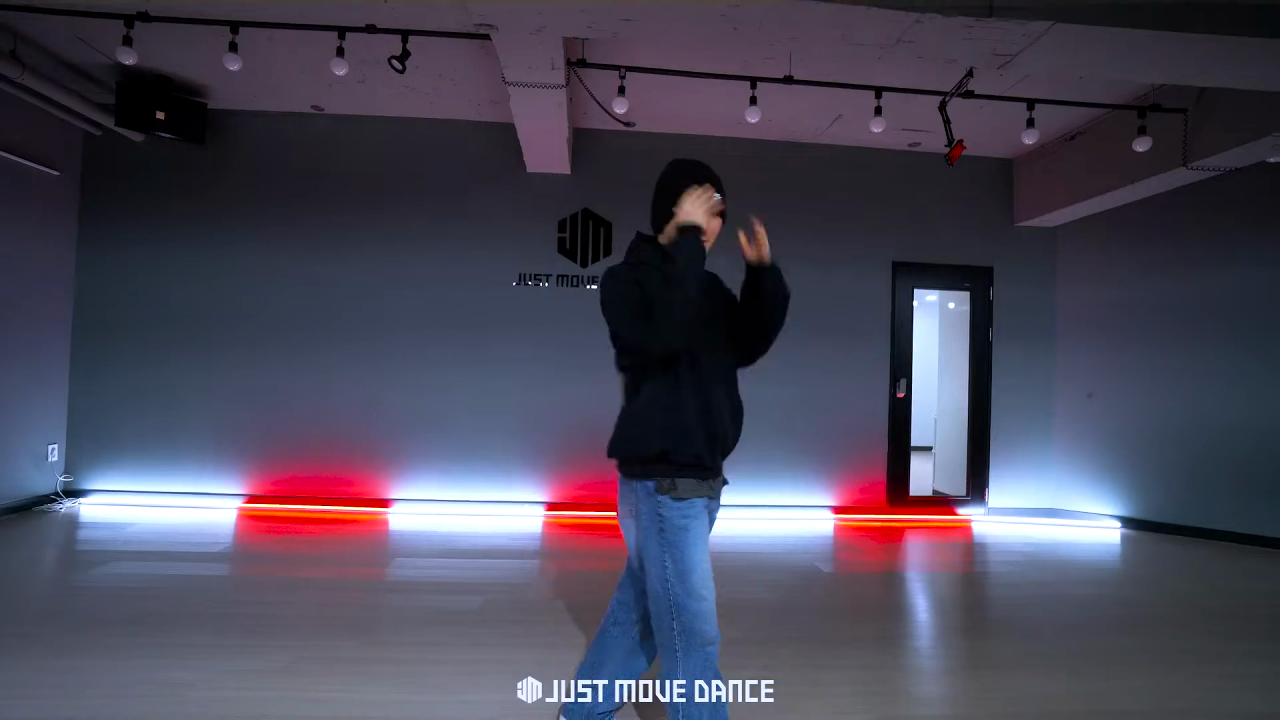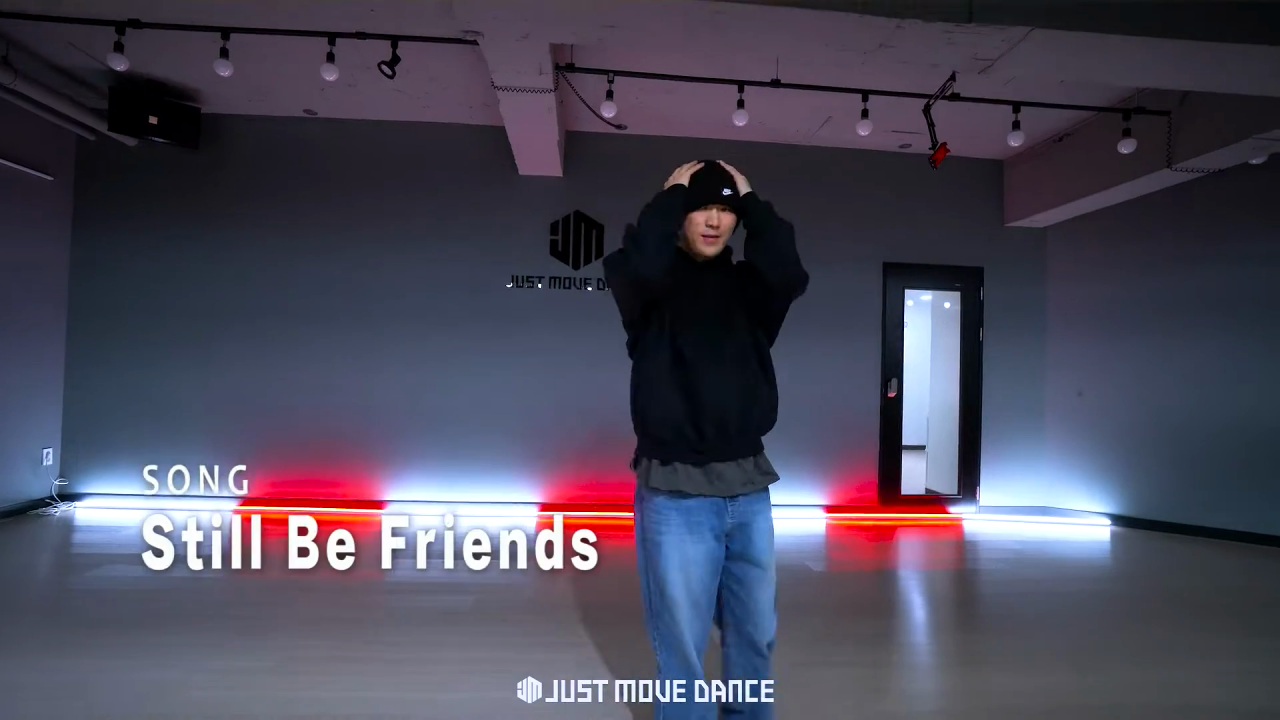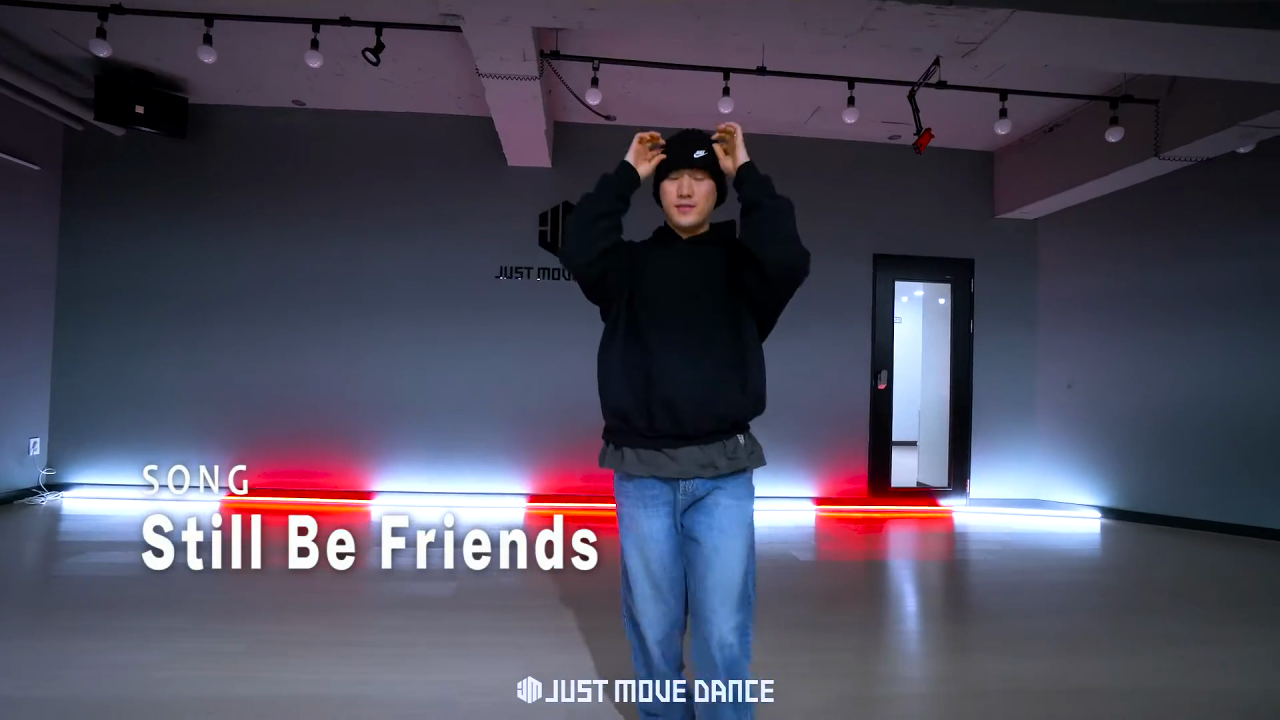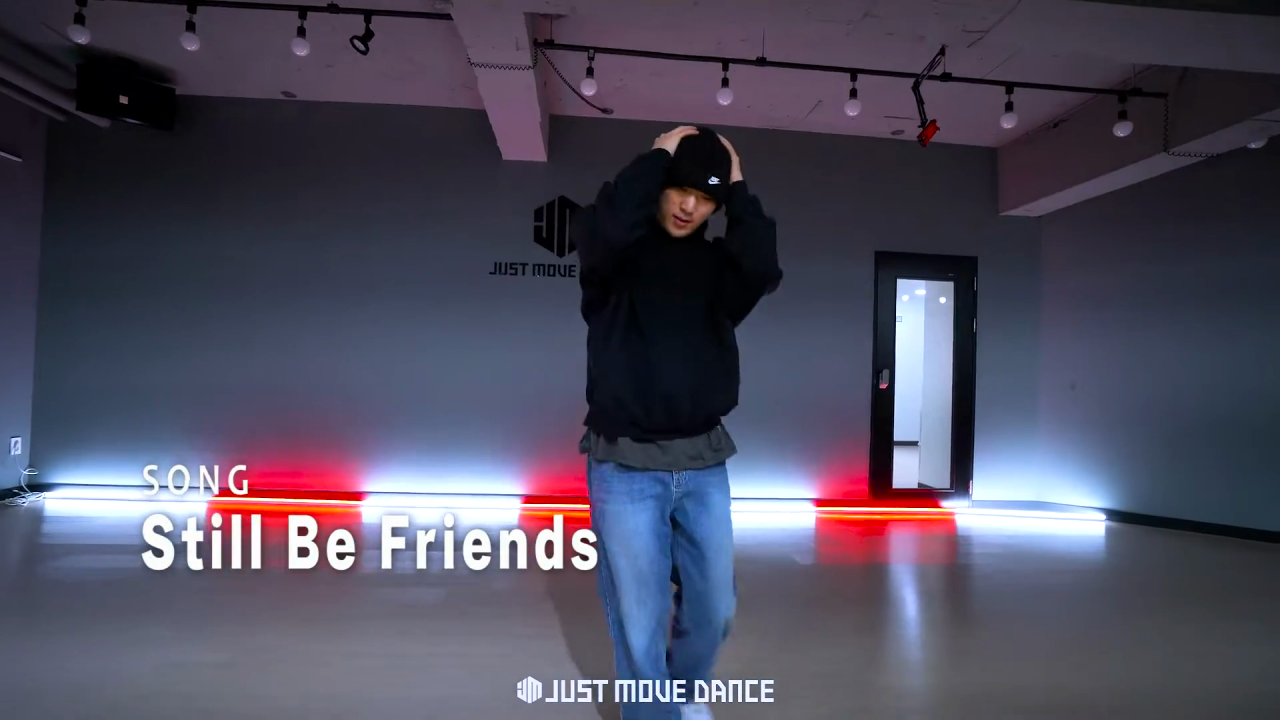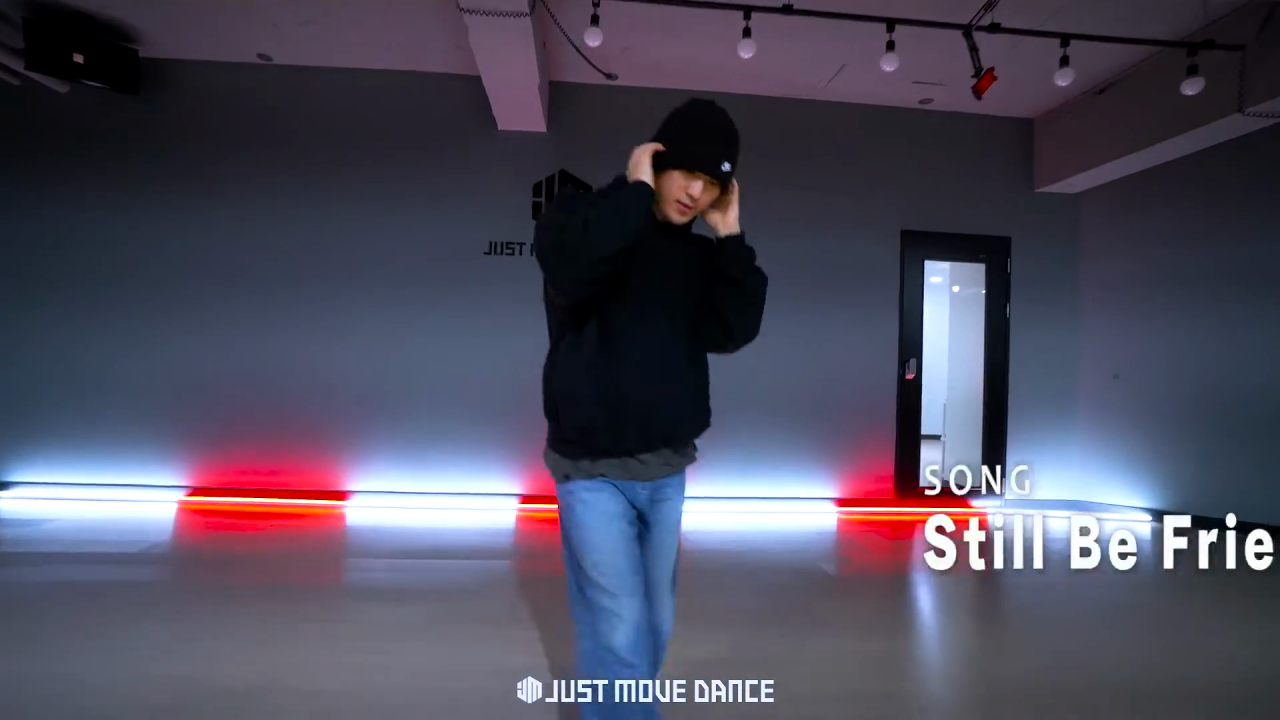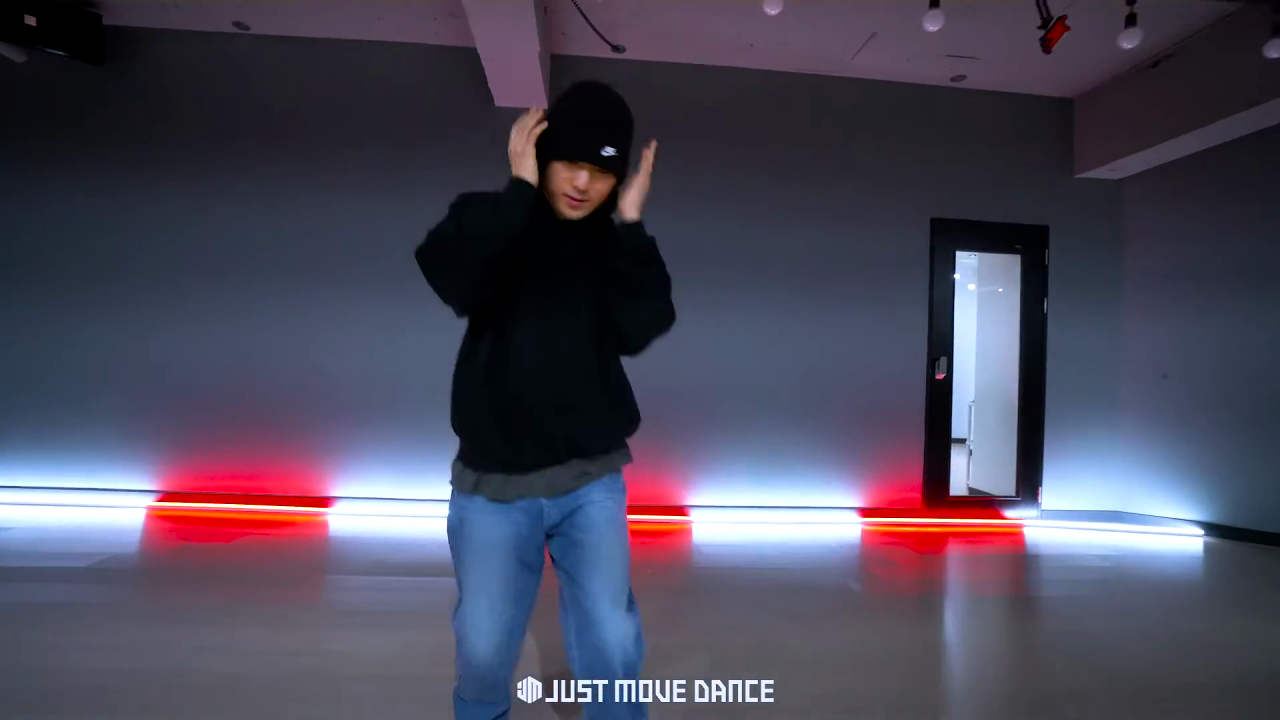
dt=0.5s
person 1, frame 1
left shoulder: (709, 286)
right shoulder: (629, 281)
left elbow: (746, 347)
right elbow: (662, 337)
left wrist: (763, 271)
right wrist: (685, 232)
left hip: (694, 483)
right hip: (660, 485)
left knee: (639, 611)
right knee: (693, 632)
person 1, frame 2
left shoulder: (747, 285)
right shoulder: (653, 281)
left elbow: (789, 275)
right elbow: (636, 264)
left wrist: (751, 199)
right wrist: (672, 193)
left hip: (748, 486)
right hip: (674, 492)
left knee: (758, 630)
right knee: (683, 642)
person 1, frame 3
left shoulder: (742, 263)
right shoulder: (632, 264)
left elbow: (788, 258)
right elbow: (579, 251)
left wrist: (746, 172)
right wrist: (626, 173)
left hip: (723, 471)
right hip: (643, 472)
left knee: (722, 630)
right knee: (653, 626)
person 1, frame 4
left shoulder: (716, 262)
right shoulder: (612, 248)
left elbow: (763, 270)
right elbow: (607, 227)
left wrist: (738, 188)
right wrist: (658, 156)
left hip: (703, 458)
right hip: (624, 463)
left knee: (714, 609)
right knee: (640, 620)
person 1, frame 5
left shoulder: (699, 255)
right shoulder: (580, 215)
left elbow: (731, 332)
right elbow: (574, 276)
left wrist: (730, 235)
right wrist: (634, 192)
left hip: (665, 468)
right hip: (590, 468)
left knee: (648, 625)
right knee: (620, 629)
person 1, frame 6
left shoulder: (618, 249)
right shoulder: (489, 225)
left elbow: (637, 331)
right elbow: (451, 281)
left wrist: (631, 221)
right wrist: (517, 189)
left hip: (591, 480)
right hip: (491, 482)
left knee: (612, 637)
right knee: (484, 641)
